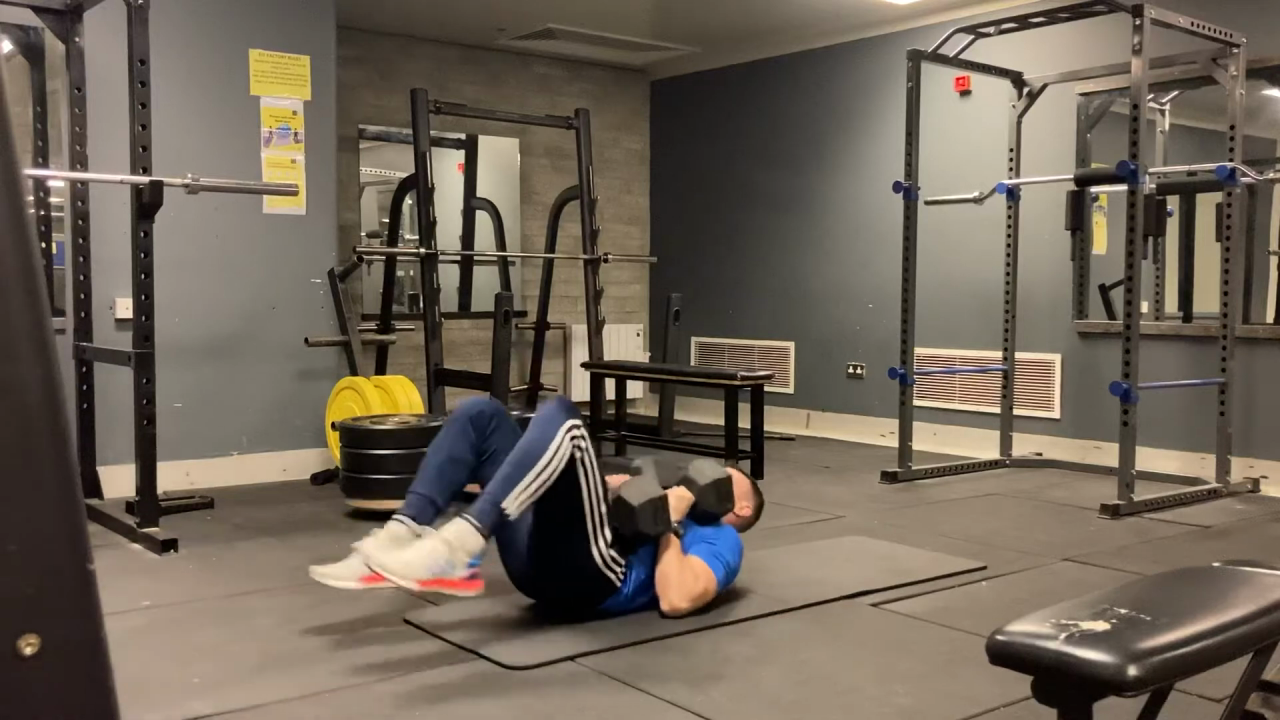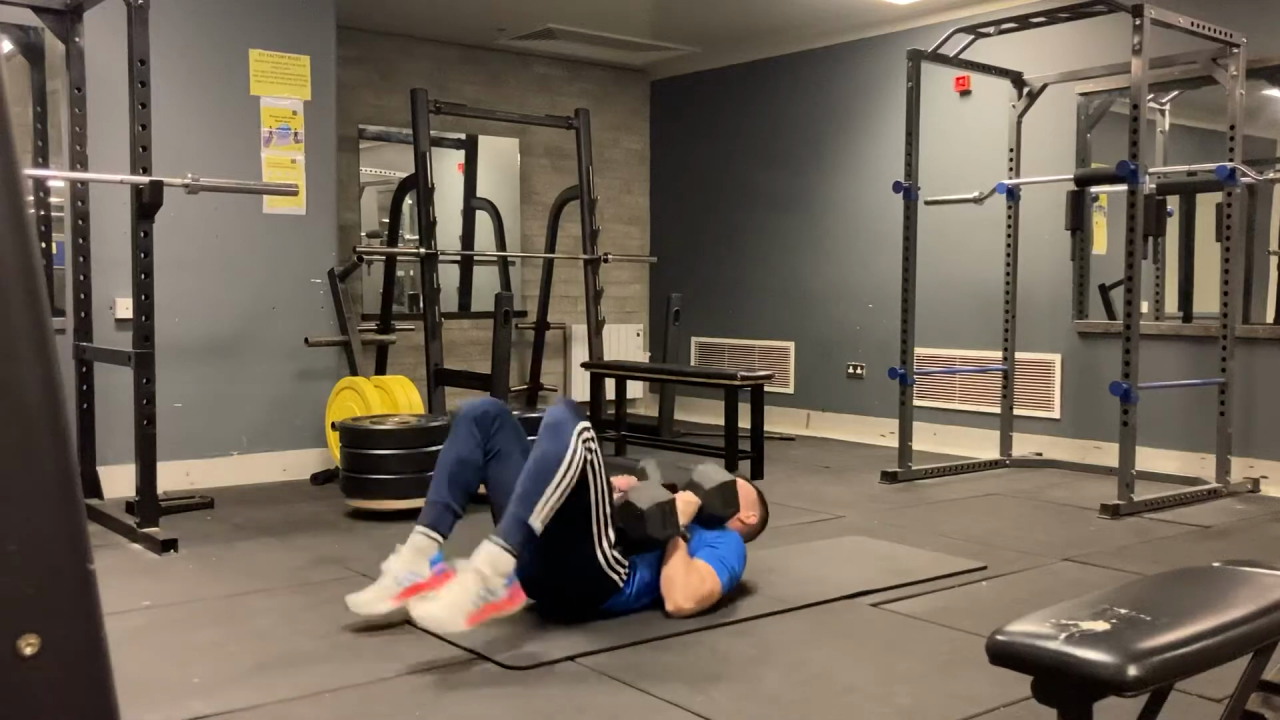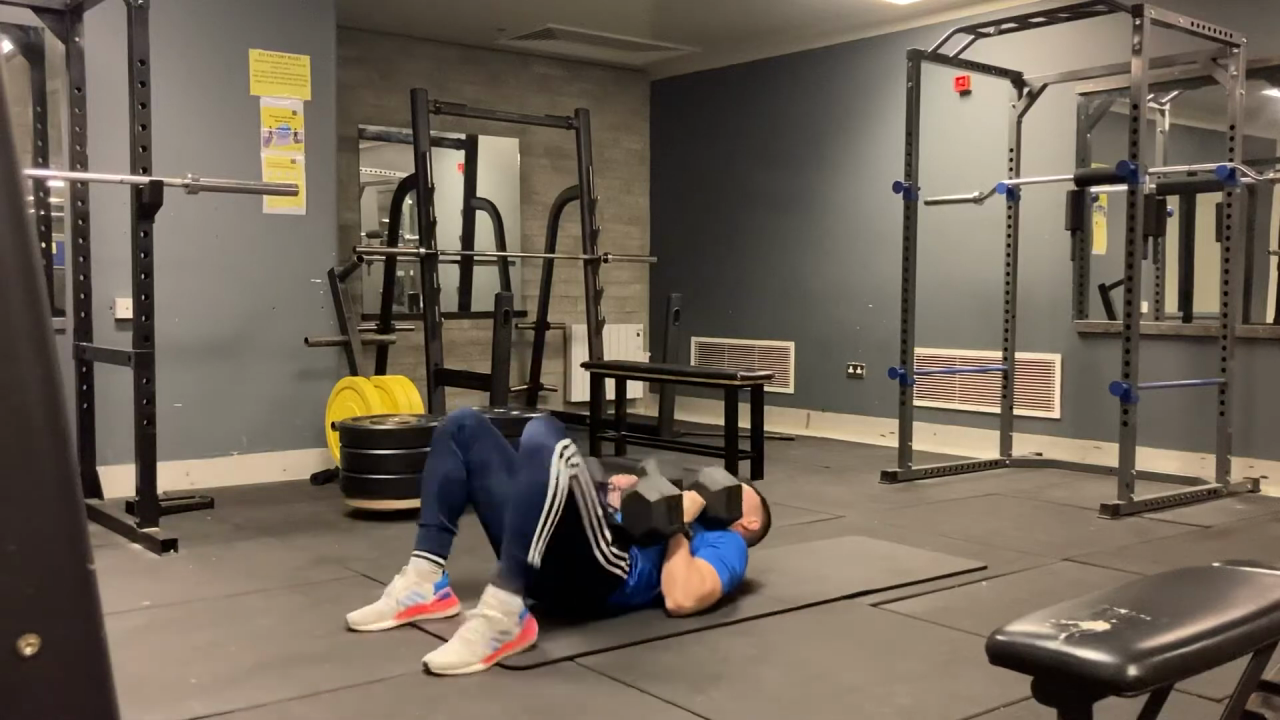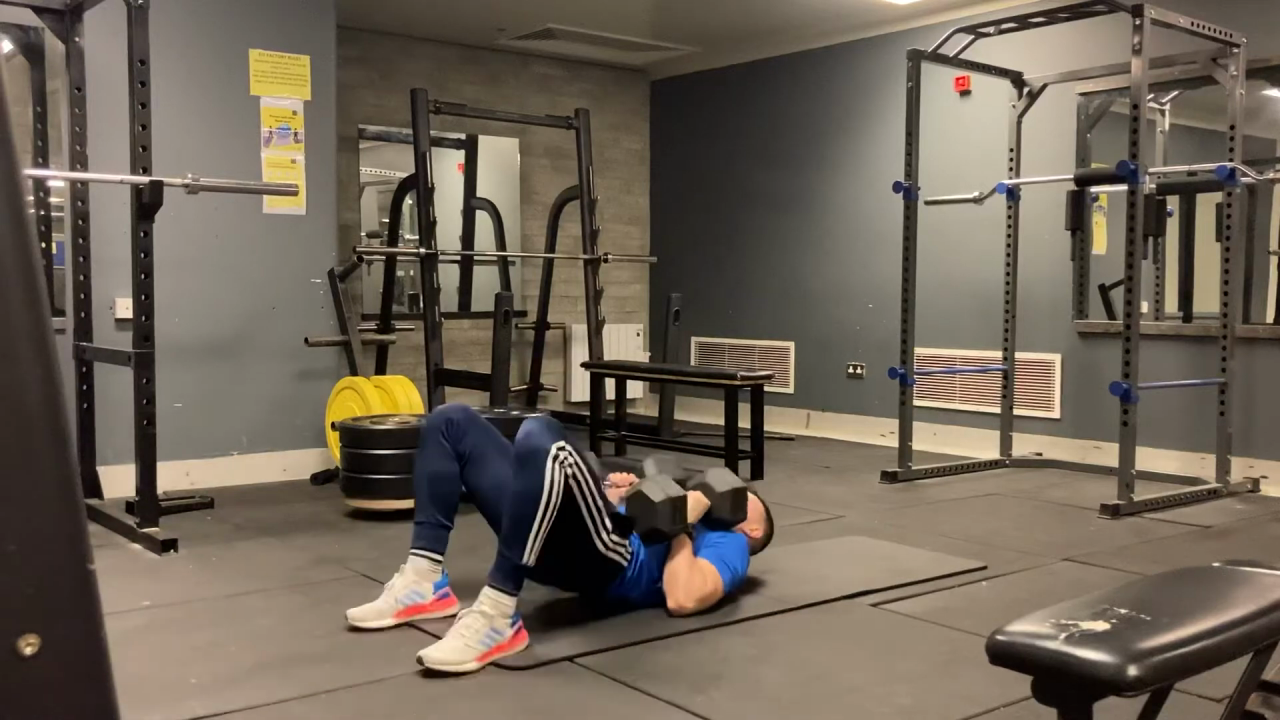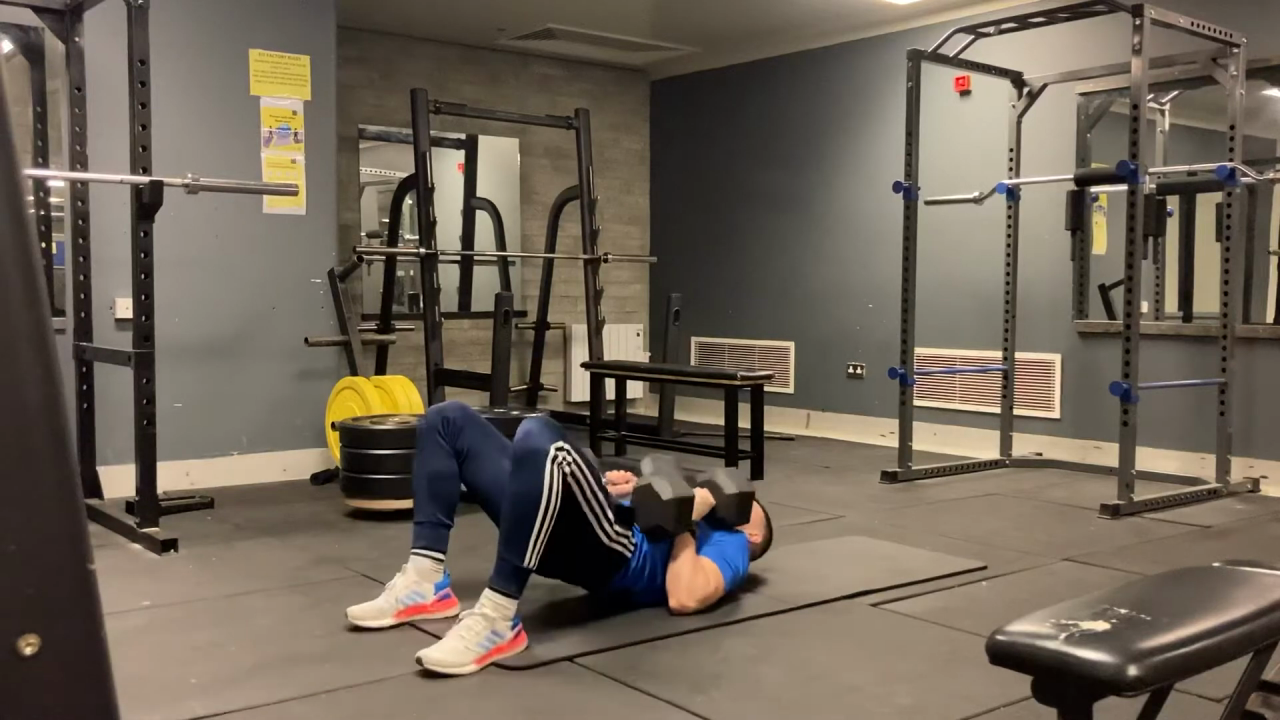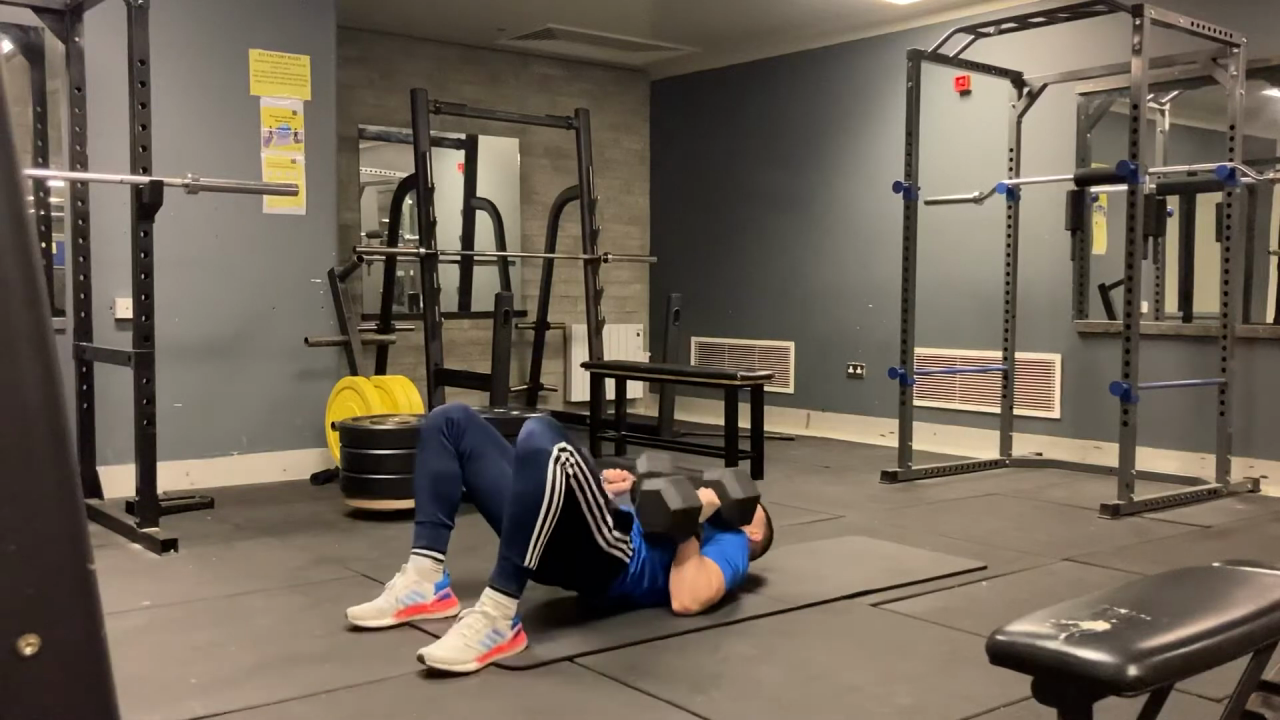
dt=0.1s
person 1, frame 1
left shoulder: (721, 545)
left elbow: (675, 600)
left wrist: (670, 521)
right wrist: (598, 489)
left hip: (590, 577)
right hip: (539, 556)
left knee: (559, 416)
right knee: (480, 413)
left ankle: (457, 550)
right ankle: (398, 541)
person 1, frame 2
left shoulder: (724, 547)
right shoulder: (678, 526)
left elbow: (681, 600)
left wrist: (678, 523)
right wrist: (607, 492)
left hip: (593, 573)
right hip: (545, 557)
left knee: (567, 417)
right knee: (482, 413)
left ankle: (490, 577)
right ankle: (422, 561)
person 1, frame 3
left shoulder: (726, 545)
left elbow: (680, 599)
left wrist: (681, 523)
right wrist: (606, 500)
left hip: (599, 564)
right hip: (549, 553)
left knee: (545, 435)
right knee: (463, 427)
left ankle: (502, 615)
right ankle: (426, 582)
person 1, frame 4
left shoulder: (728, 547)
left elbow: (681, 599)
left wrist: (685, 522)
right wrist: (606, 496)
left hip: (601, 552)
right hip: (553, 542)
left knee: (541, 436)
right knee: (449, 421)
left ankle: (497, 615)
right ankle: (425, 580)
person 1, frame 5
left shoulder: (728, 546)
left elbow: (684, 598)
left wrist: (690, 518)
right wrist: (605, 493)
left hip: (607, 548)
right hip: (554, 533)
left knee: (540, 436)
right knee: (447, 420)
left ankle: (496, 619)
right ankle: (426, 582)
person 1, frame 6
left shoulder: (728, 546)
left elbow: (687, 600)
left wrist: (693, 517)
right wrist: (604, 493)
left hip: (604, 552)
right hip: (553, 535)
left knee: (543, 436)
right knee: (450, 422)
left ankle: (497, 617)
right ankle: (426, 582)
